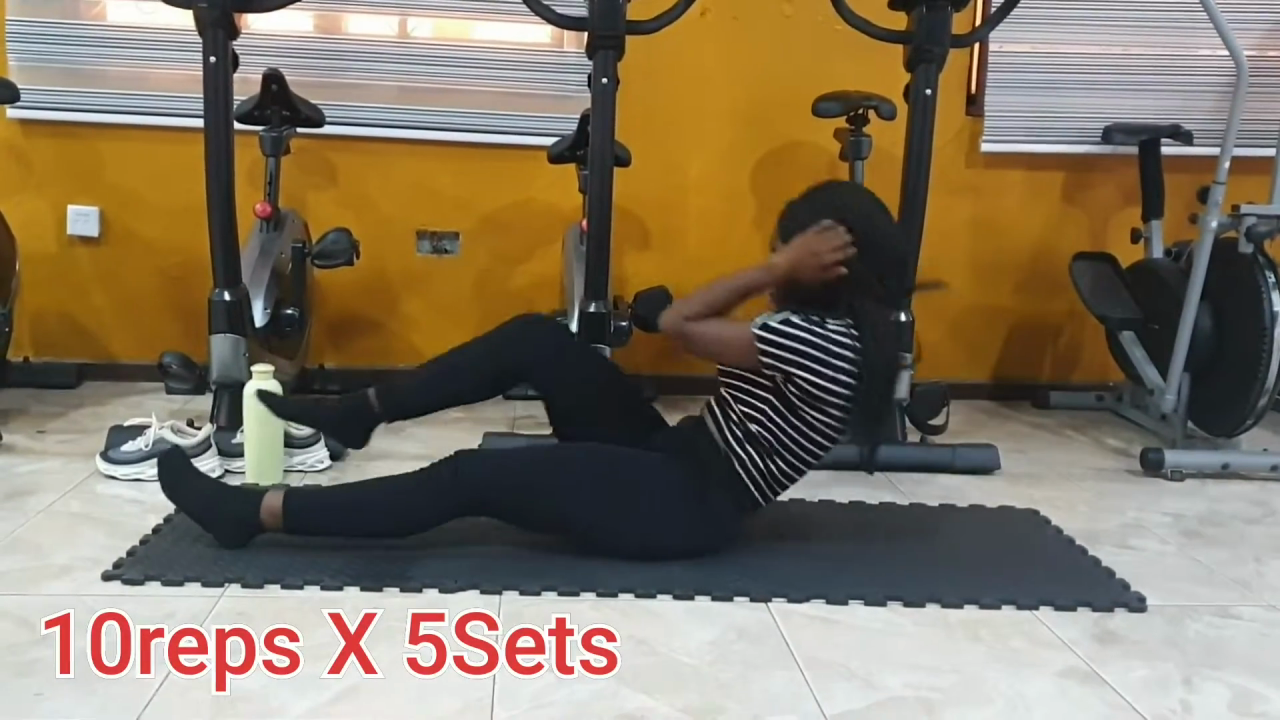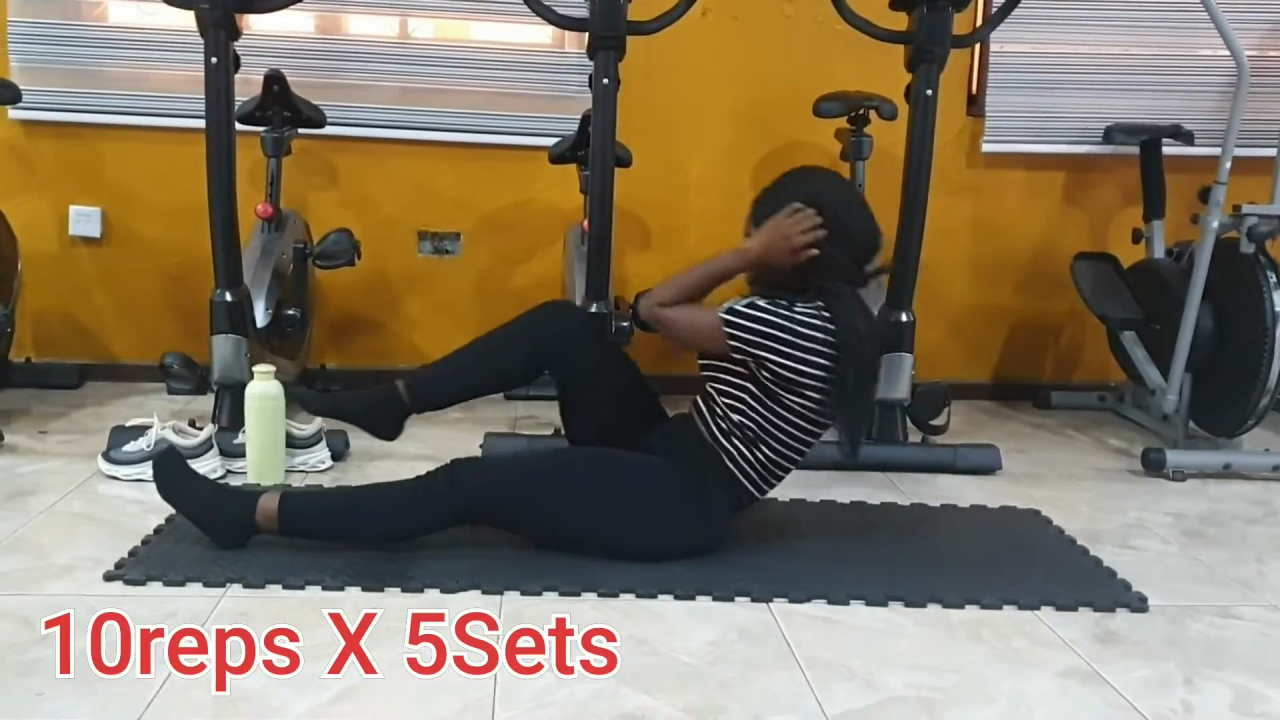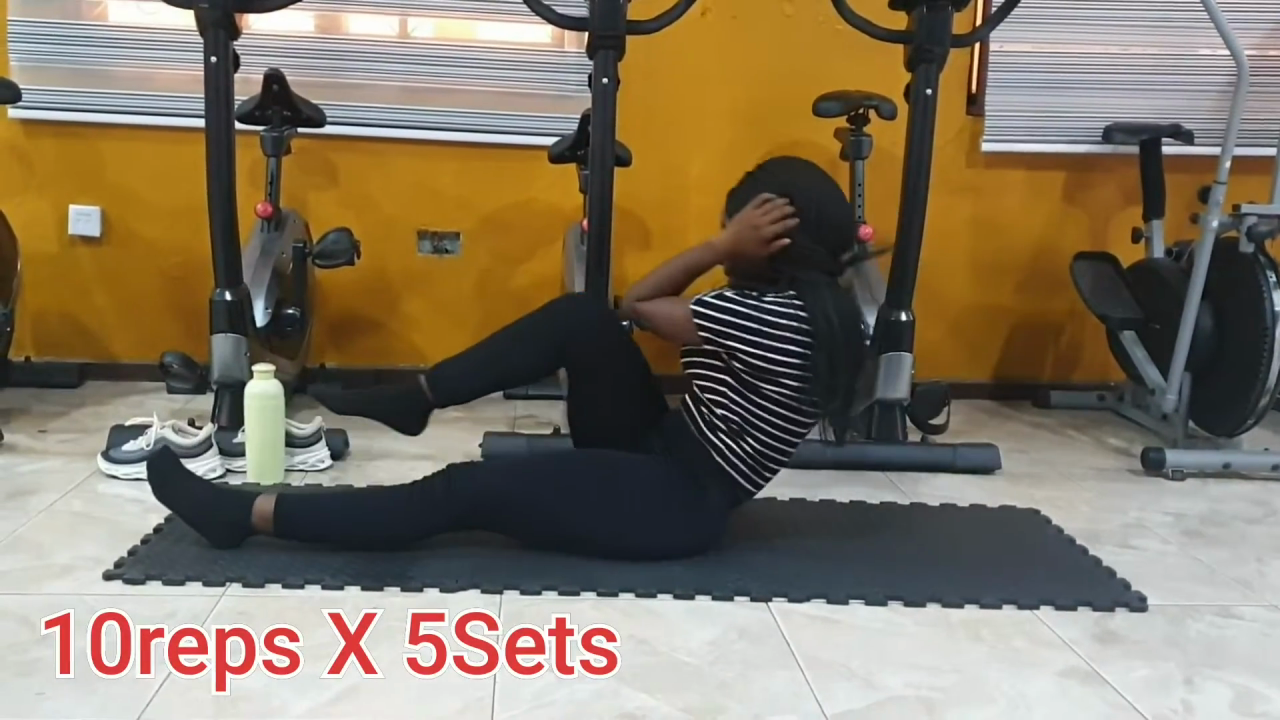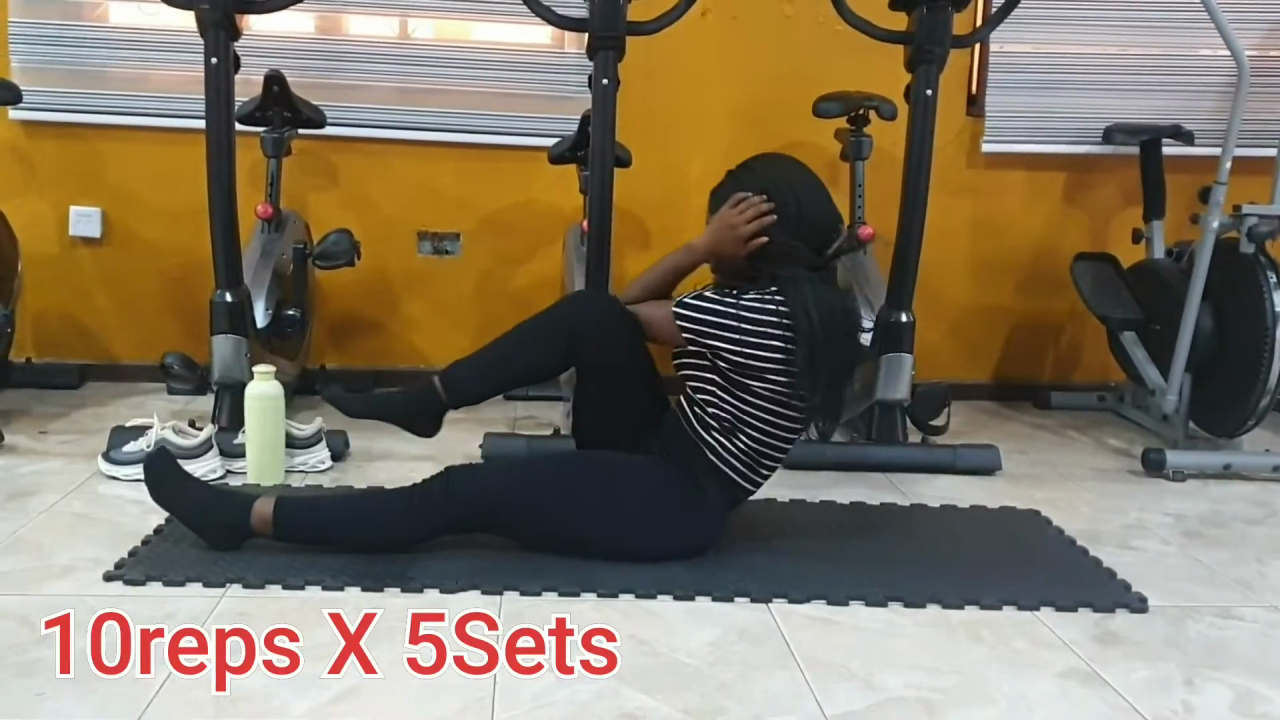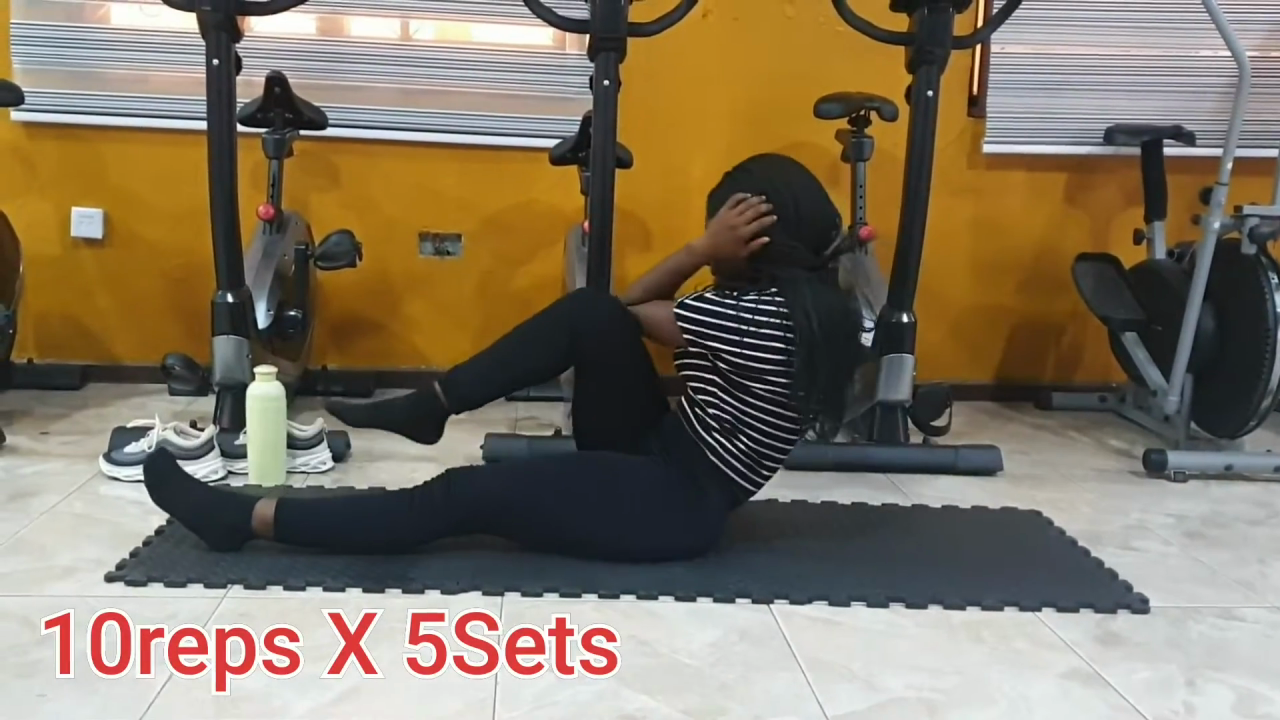
dt=0.1s
person 1, frame 1
left shoulder: (824, 342)
right shoulder: (831, 322)
left elbow: (681, 326)
right elbow: (702, 320)
left wrist: (777, 271)
right wrist: (777, 276)
left hip: (687, 506)
right hip: (670, 461)
left knee: (466, 478)
right knee: (538, 339)
left ankle: (253, 510)
right ankle: (361, 408)
person 1, frame 2
left shoulder: (798, 328)
right shoulder: (814, 312)
left elbow: (655, 310)
right elbow: (673, 305)
left wrist: (748, 256)
right wrist: (752, 261)
left hip: (679, 507)
right hip: (661, 455)
left knee: (461, 488)
right knee: (561, 325)
left ankle: (250, 513)
right ankle: (392, 403)
person 1, frame 3
left shoulder: (768, 316)
right shoulder: (807, 303)
left elbow: (640, 304)
right elbow: (645, 305)
left wrist: (723, 248)
right wrist: (727, 252)
left hip: (675, 505)
right hip: (659, 459)
left knee: (460, 493)
right knee: (580, 317)
left ankle: (244, 514)
right ankle: (414, 397)
person 1, frame 4
left shoulder: (755, 315)
right shoulder: (802, 302)
left elbow: (635, 306)
left wrist: (707, 246)
right wrist: (714, 252)
left hip: (673, 507)
right hip: (658, 459)
left knee: (460, 495)
right knee: (587, 315)
left ankle: (244, 516)
right ankle: (425, 401)
person 1, frame 5
left shoulder: (758, 315)
right shoulder: (804, 303)
left elbow: (635, 308)
left wrist: (707, 247)
right wrist: (714, 253)
left hip: (674, 507)
right hip: (658, 460)
left knee: (461, 498)
right knee: (584, 313)
left ankle: (244, 518)
right ankle: (425, 408)
